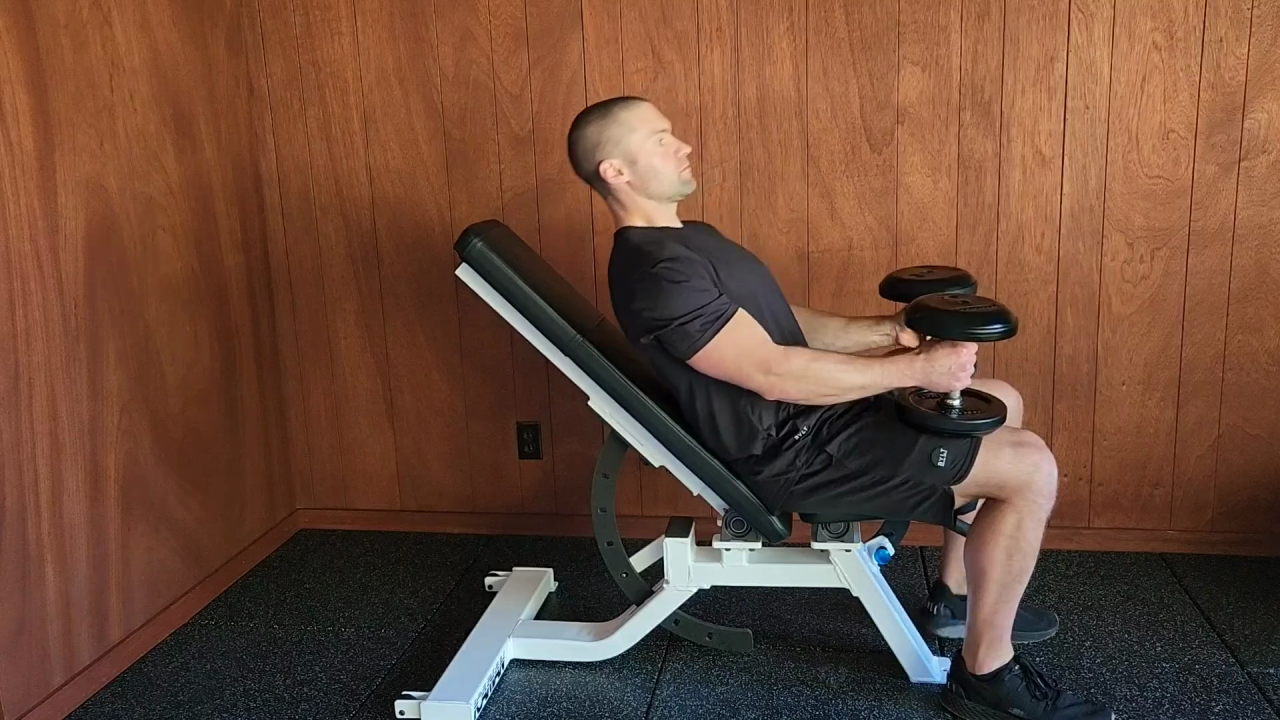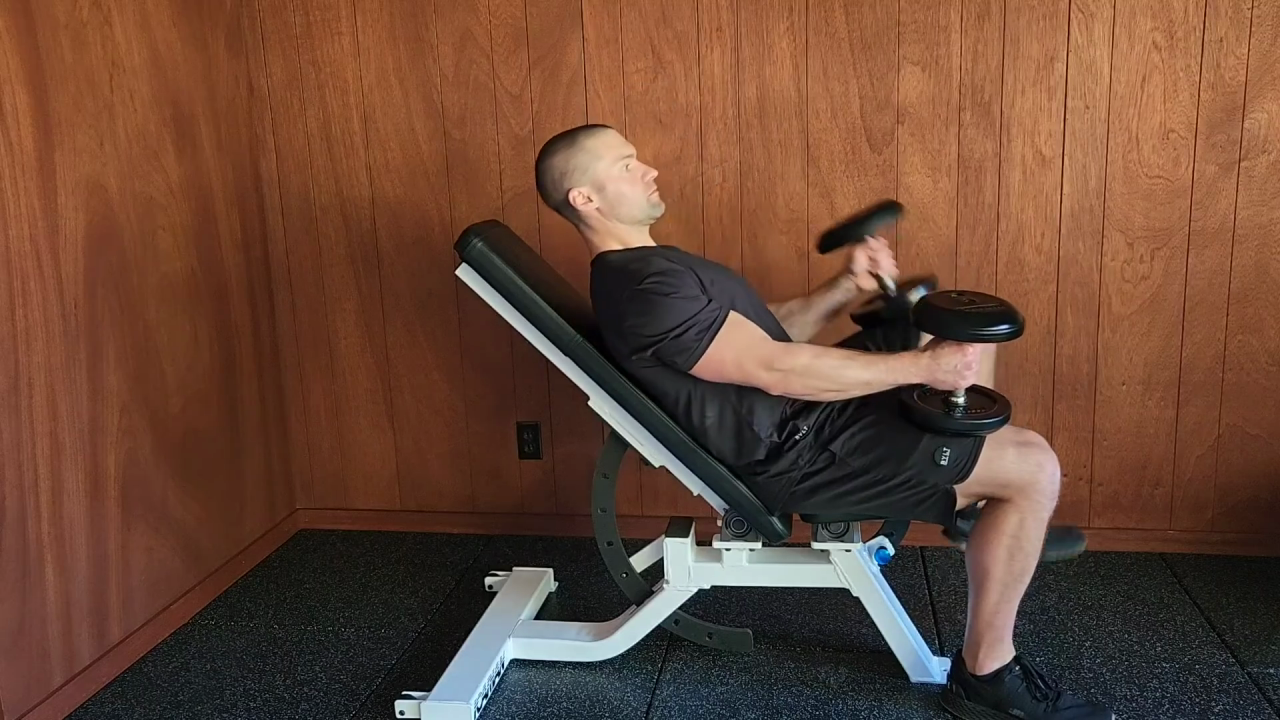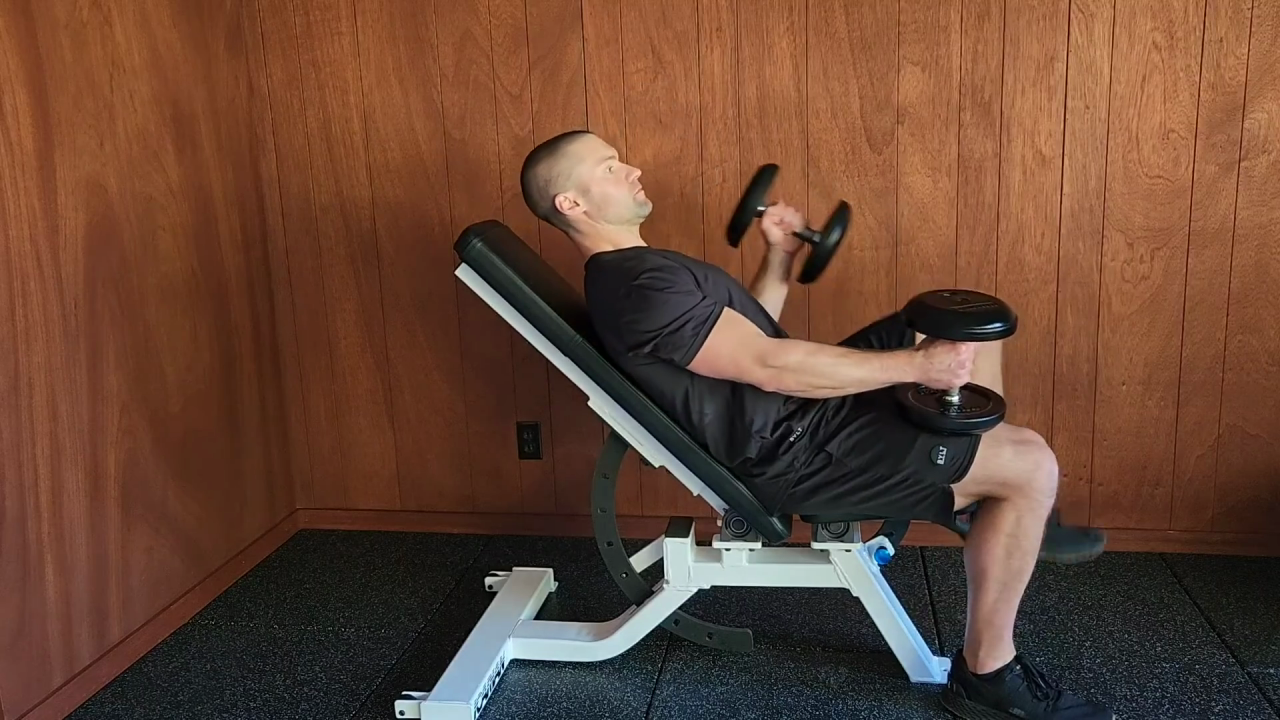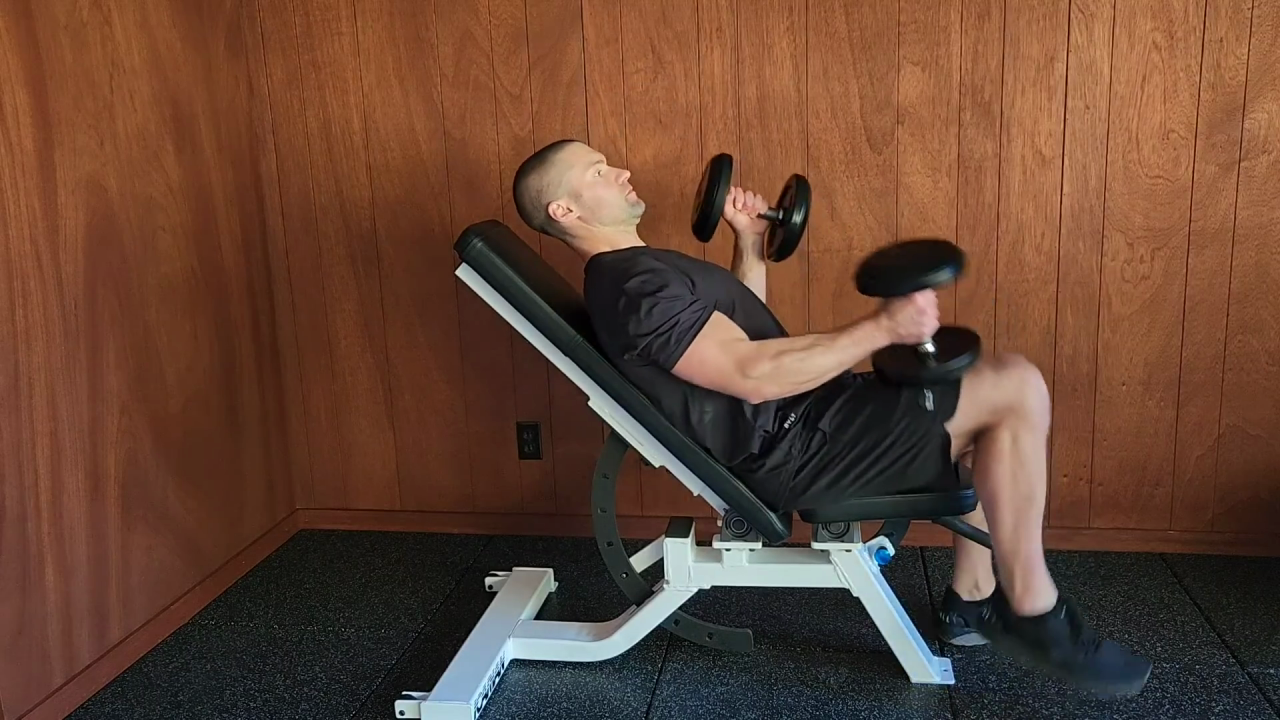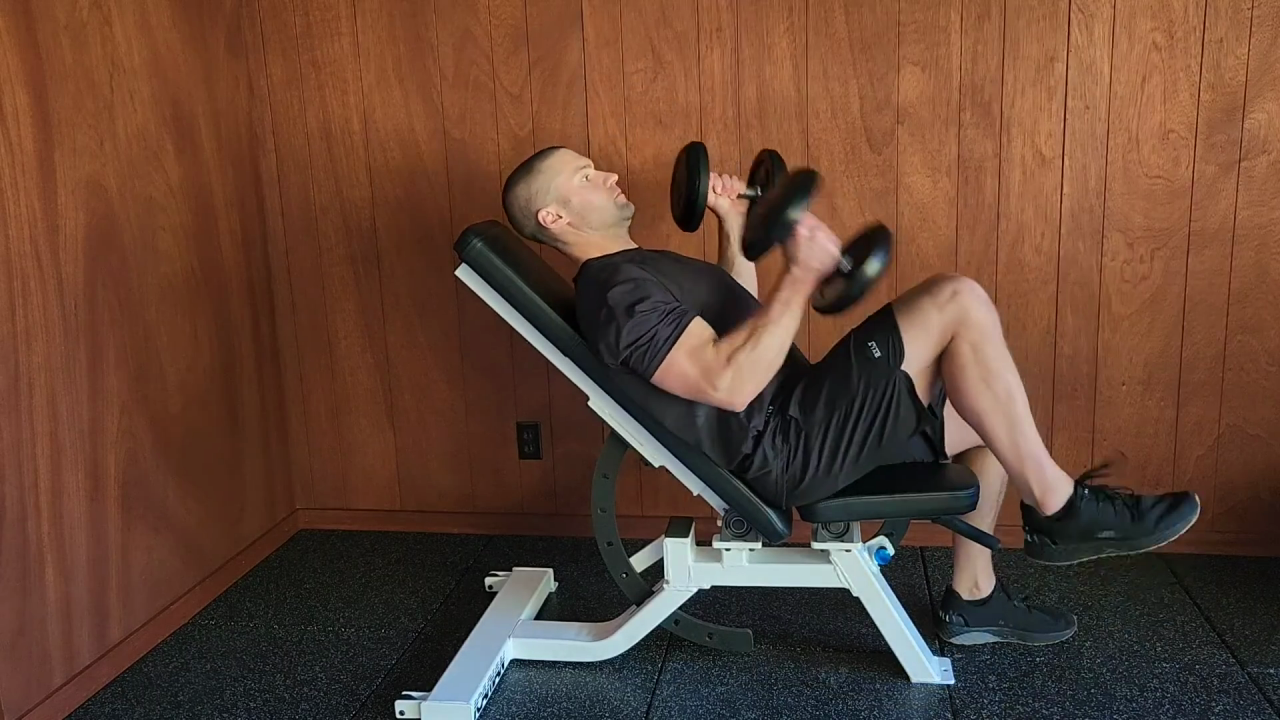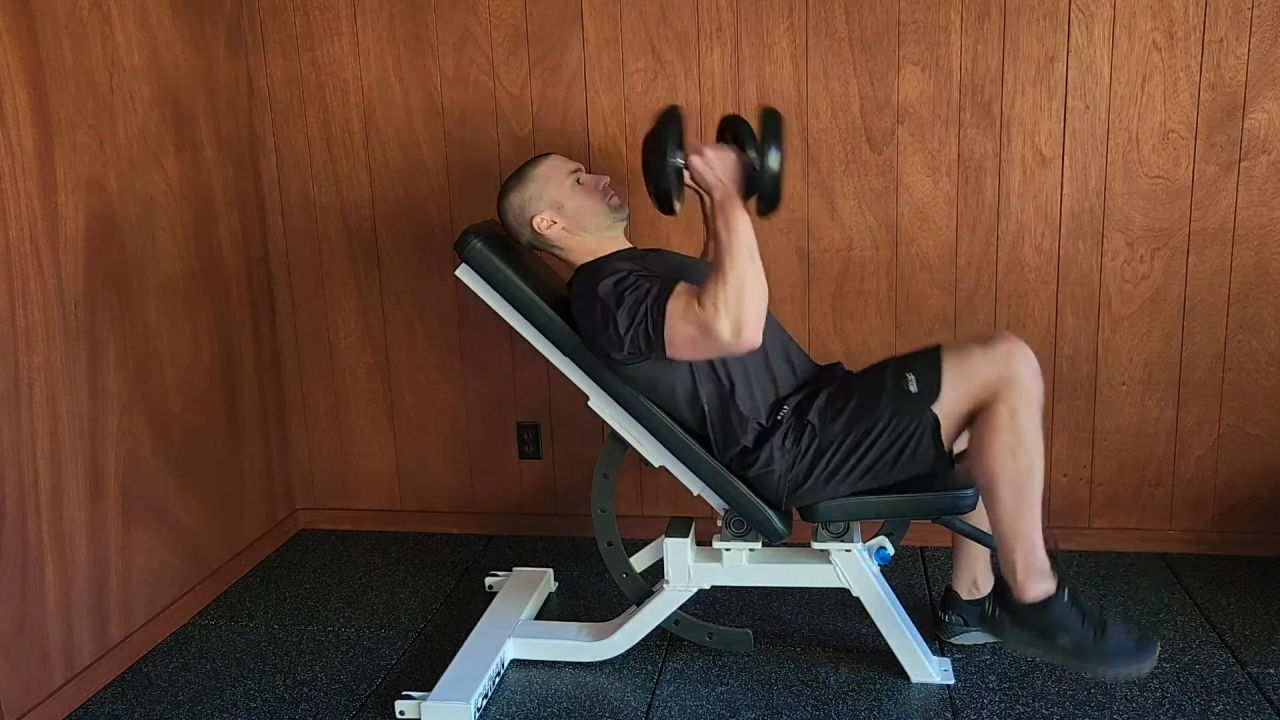
dt=0.2s
person 1, frame 1
left shoulder: (688, 240)
right shoulder: (655, 272)
left elbow: (784, 324)
right elbow: (772, 373)
left wrist: (886, 333)
right wrist: (915, 370)
left hip: (807, 415)
right hip: (793, 452)
left knee: (1000, 405)
right knee: (1029, 469)
left ankle: (957, 596)
person 1, frame 2
left shoulder: (653, 264)
right shoulder: (640, 290)
right elbow: (775, 370)
left wrist: (843, 289)
right wrist: (919, 366)
left hip: (802, 412)
right hip: (794, 451)
right knee: (1033, 467)
left ankle: (998, 524)
person 1, frame 3
left shoulder: (641, 268)
right shoulder: (635, 288)
right elbow: (768, 366)
left wrist: (777, 259)
right wrist: (915, 365)
left hip: (797, 406)
right hip: (792, 450)
right knee: (1031, 466)
left ankle: (1009, 521)
right ankle: (986, 672)
person 1, frame 4
left shoulder: (638, 271)
right shoulder: (631, 290)
right elbow: (755, 375)
left wrist: (749, 243)
right wrist: (884, 326)
left hip: (798, 418)
right hip: (791, 449)
left knee: (997, 398)
right knee: (1017, 391)
left ankle: (973, 598)
right ankle: (1032, 610)
person 1, frame 5
left shoulder: (636, 270)
right shoulder: (615, 295)
right elbow: (731, 383)
left wrist: (732, 228)
right wrist: (802, 275)
left hip: (794, 420)
right hip: (786, 449)
left knee: (987, 425)
right knee: (959, 301)
left ankle: (972, 598)
right ankle: (1059, 511)
person 1, frame 6
left shoulder: (626, 269)
right shoulder: (610, 292)
left elbow: (719, 315)
right elbow: (735, 327)
left wrist: (716, 203)
right wrist: (730, 198)
left hip: (800, 414)
right hip: (790, 446)
left knee: (988, 420)
right knee: (1008, 367)
left ankle: (969, 600)
right ankle: (1034, 598)
